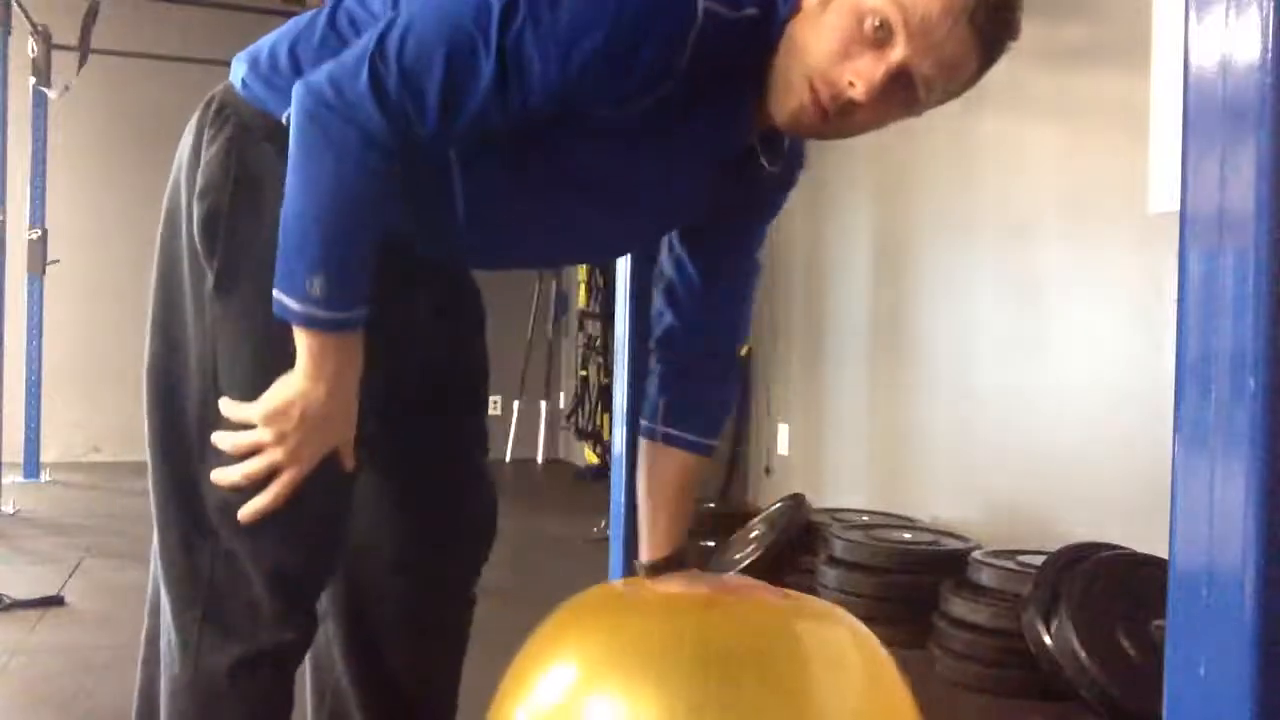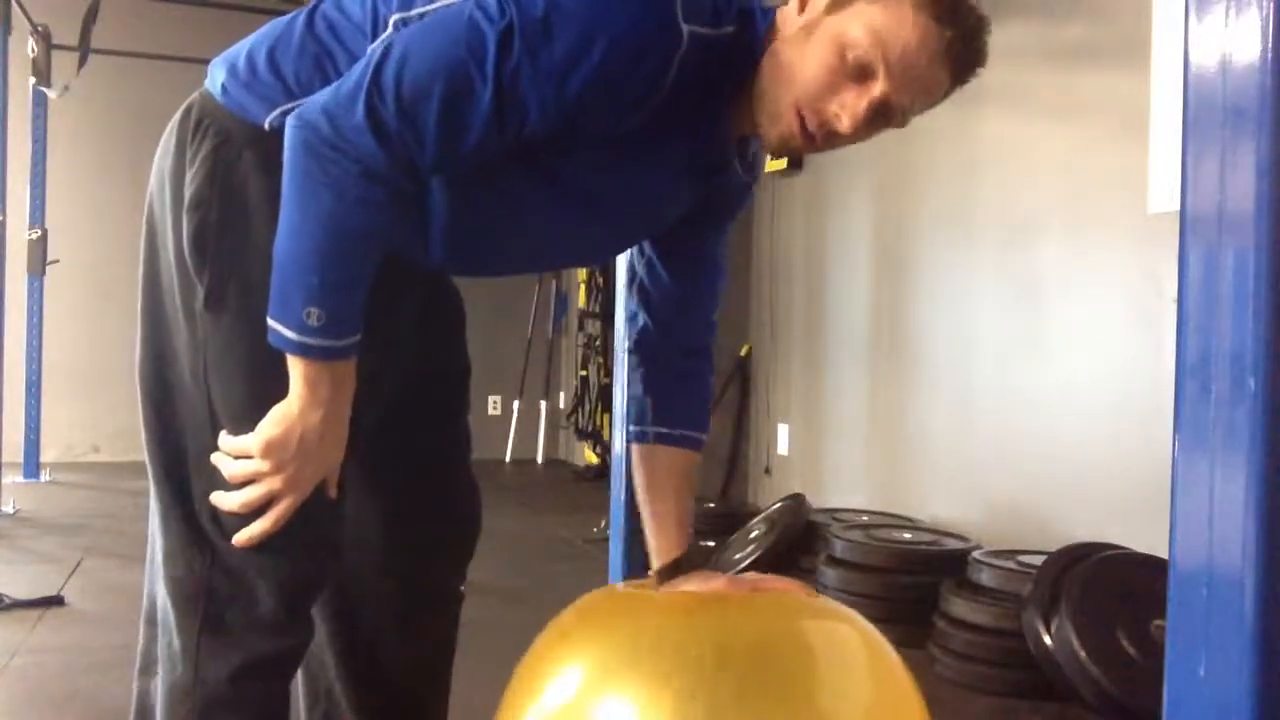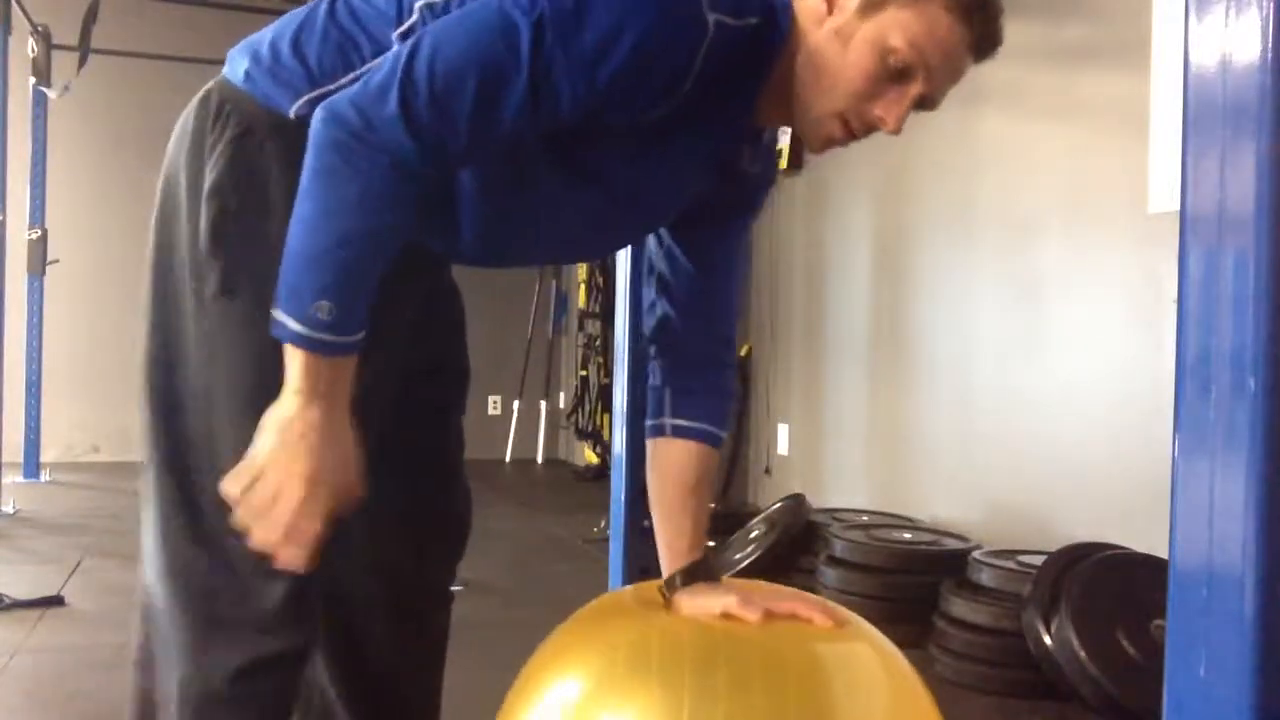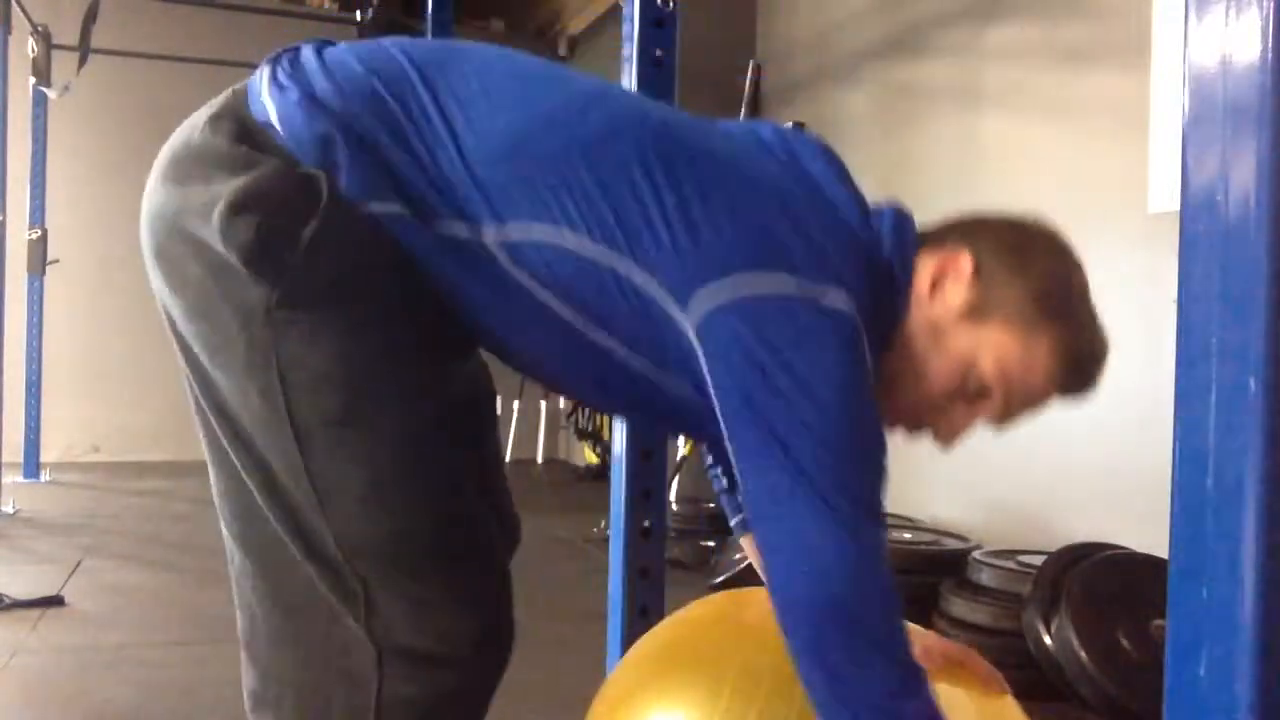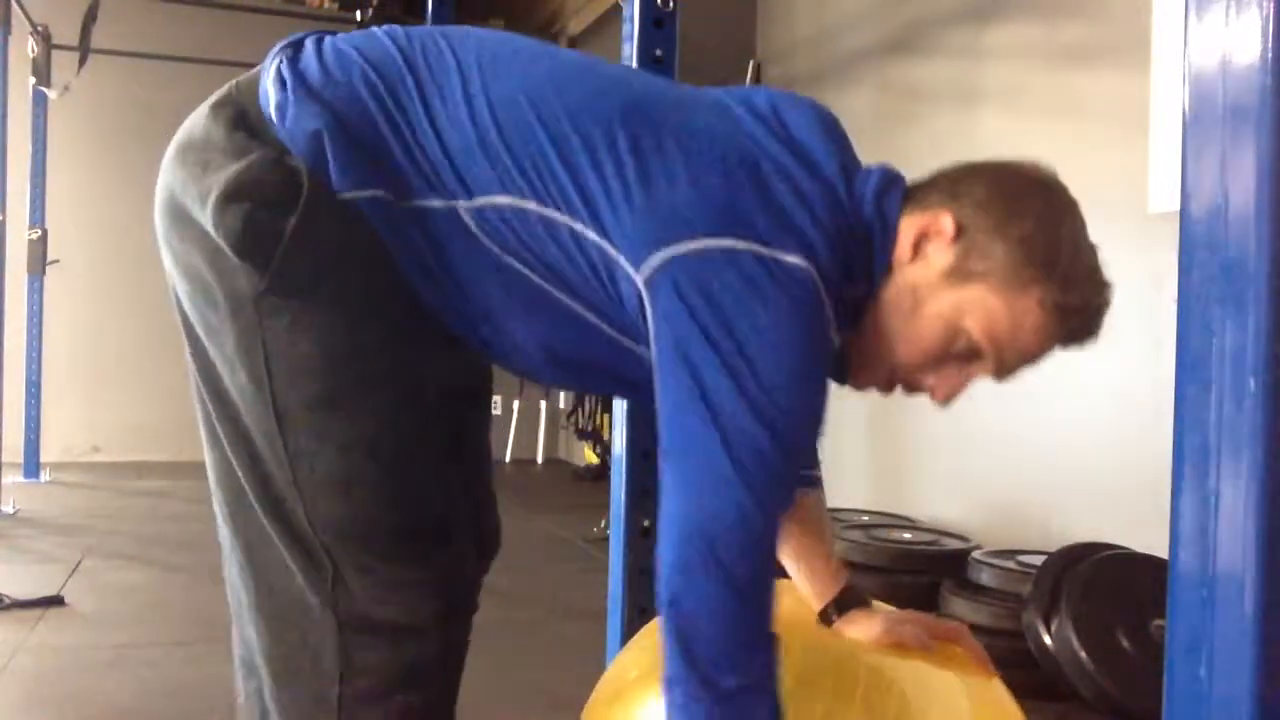
dt=0.7s
person 1, frame 1
left shoulder: (762, 159)
left elbow: (697, 348)
right elbow: (348, 104)
left wrist: (659, 568)
right wrist: (328, 372)
left hip: (408, 241)
right hip: (279, 159)
left knee: (429, 544)
right knee: (258, 565)
person 1, frame 2
left shoulder: (725, 162)
left elbow: (672, 345)
right elbow: (344, 137)
left wrist: (671, 568)
right wrist: (319, 401)
left hip: (386, 244)
right hip: (258, 165)
left knee: (415, 543)
right knee: (253, 560)
person 1, frame 3
left shoulder: (739, 155)
left elbow: (692, 348)
right elbow: (370, 129)
left wrist: (687, 576)
right wrist: (317, 400)
left hip: (394, 234)
right hip: (274, 154)
left knee: (405, 548)
right knee: (253, 570)
person 1, frame 4
left shoulder: (827, 233)
right shoulder: (799, 328)
left wrist: (870, 635)
left hip: (348, 202)
right hip: (261, 189)
left knee: (458, 561)
right knee: (414, 619)
person 1, frame 5
left shoulder: (826, 189)
right shoulder: (757, 294)
left elbow: (756, 447)
right elbow: (714, 643)
left wrist: (840, 604)
left hip: (387, 223)
right hip: (274, 183)
left knee: (440, 563)
right knee: (370, 605)
